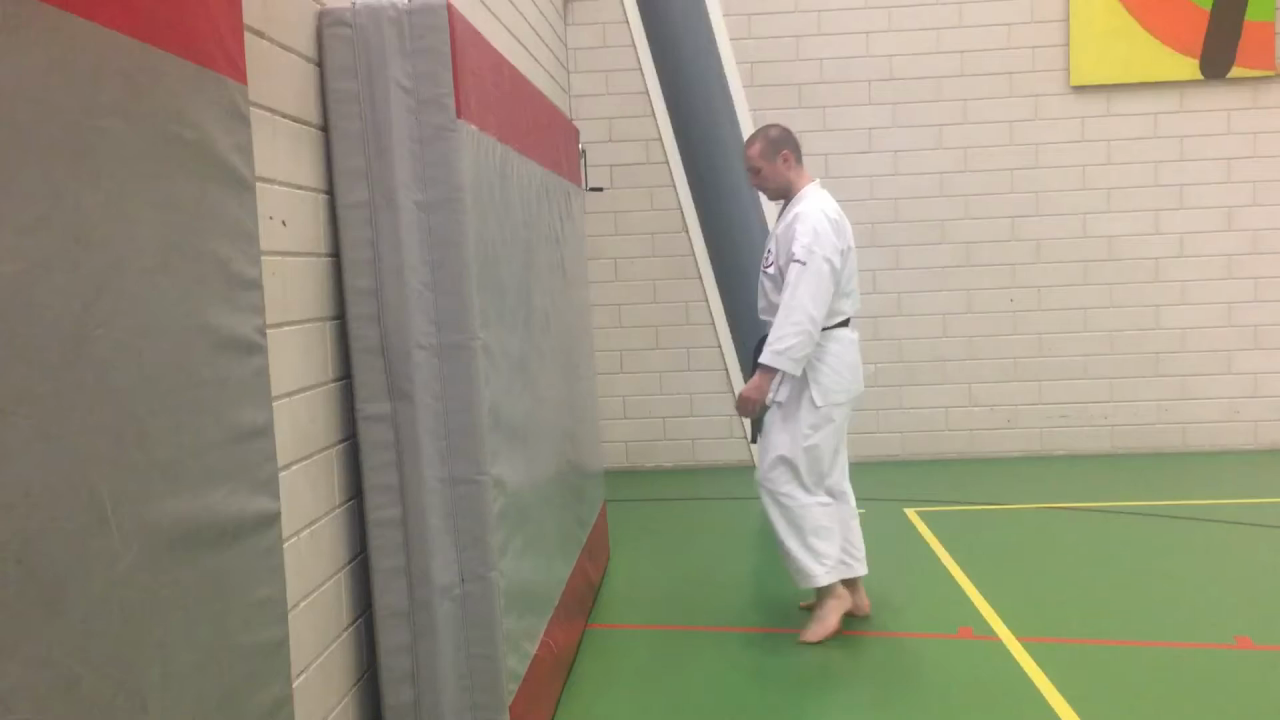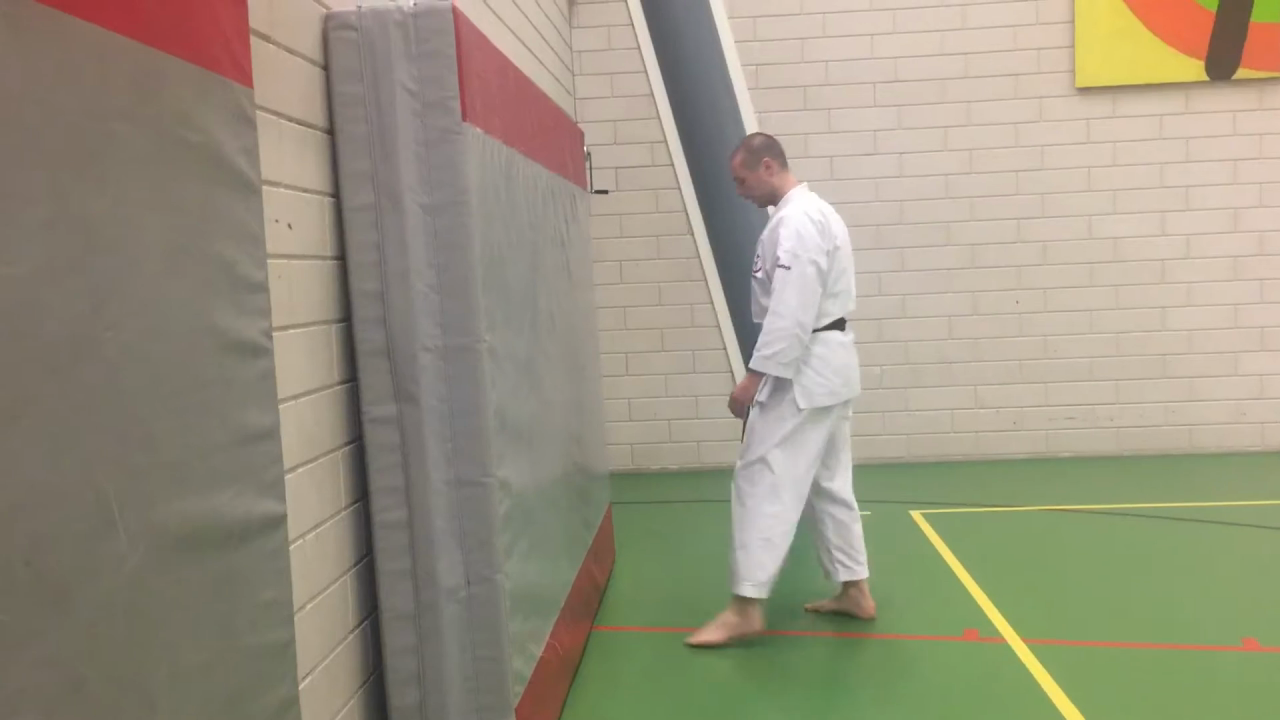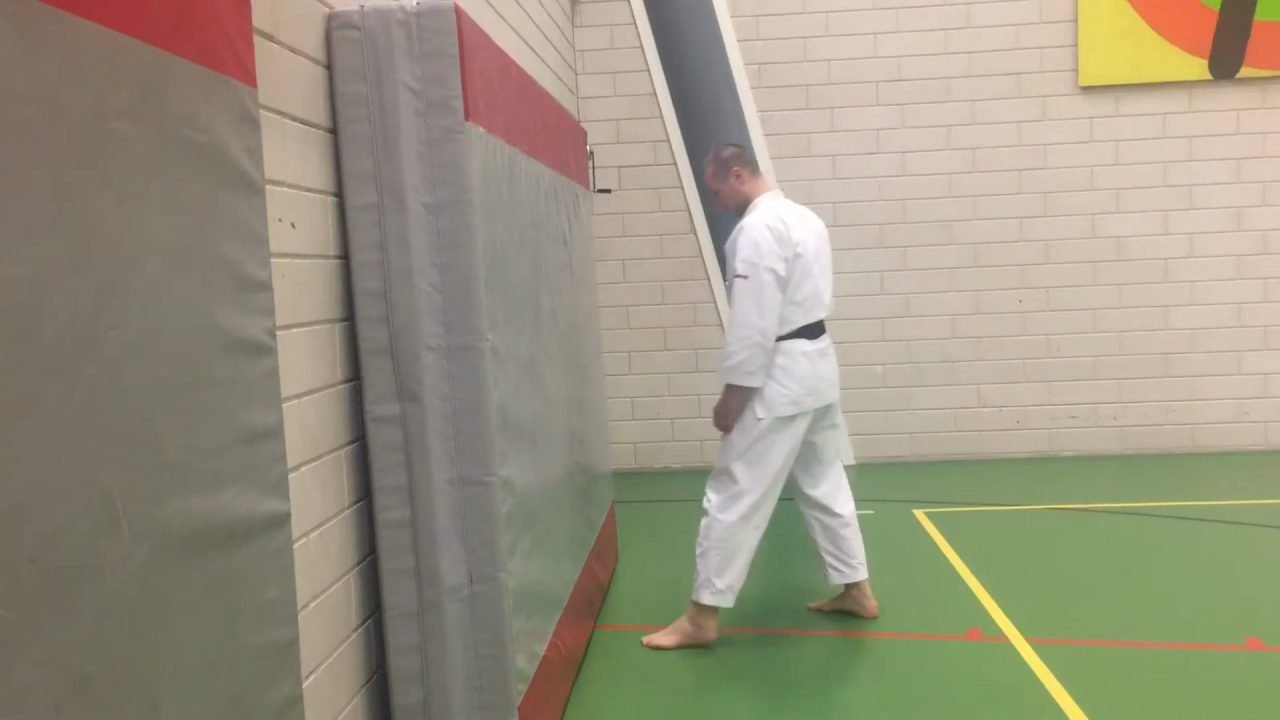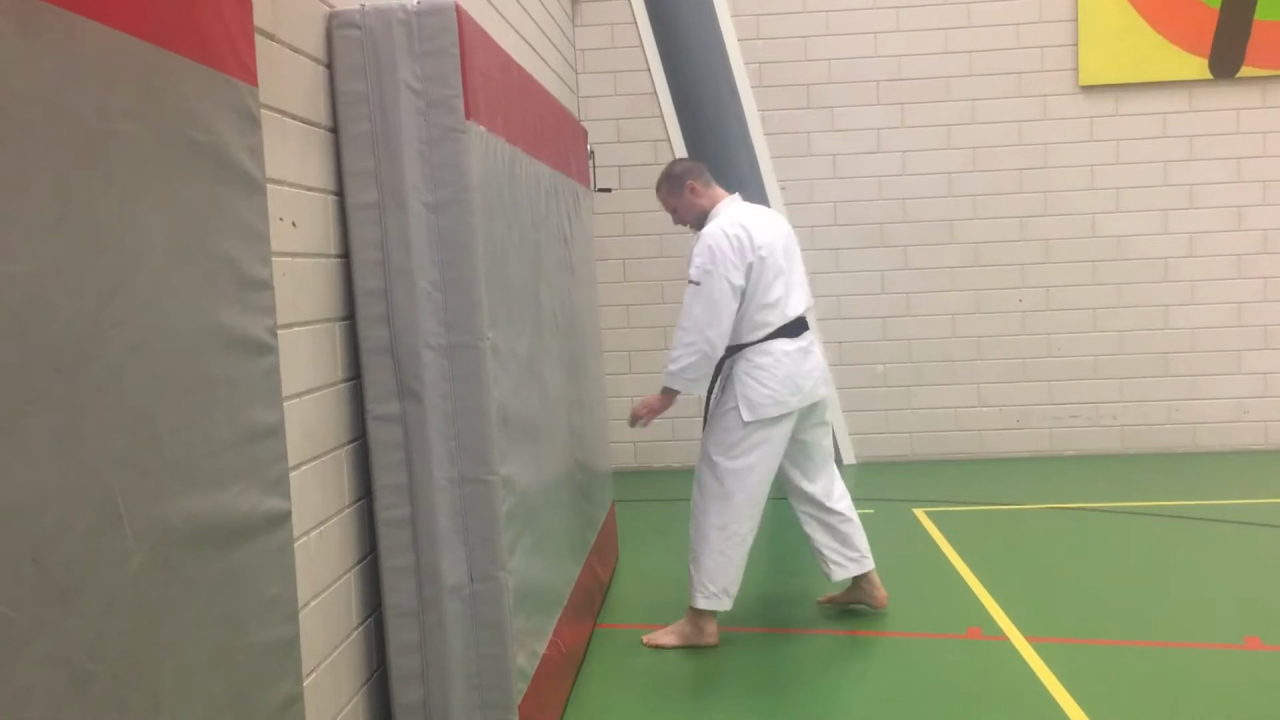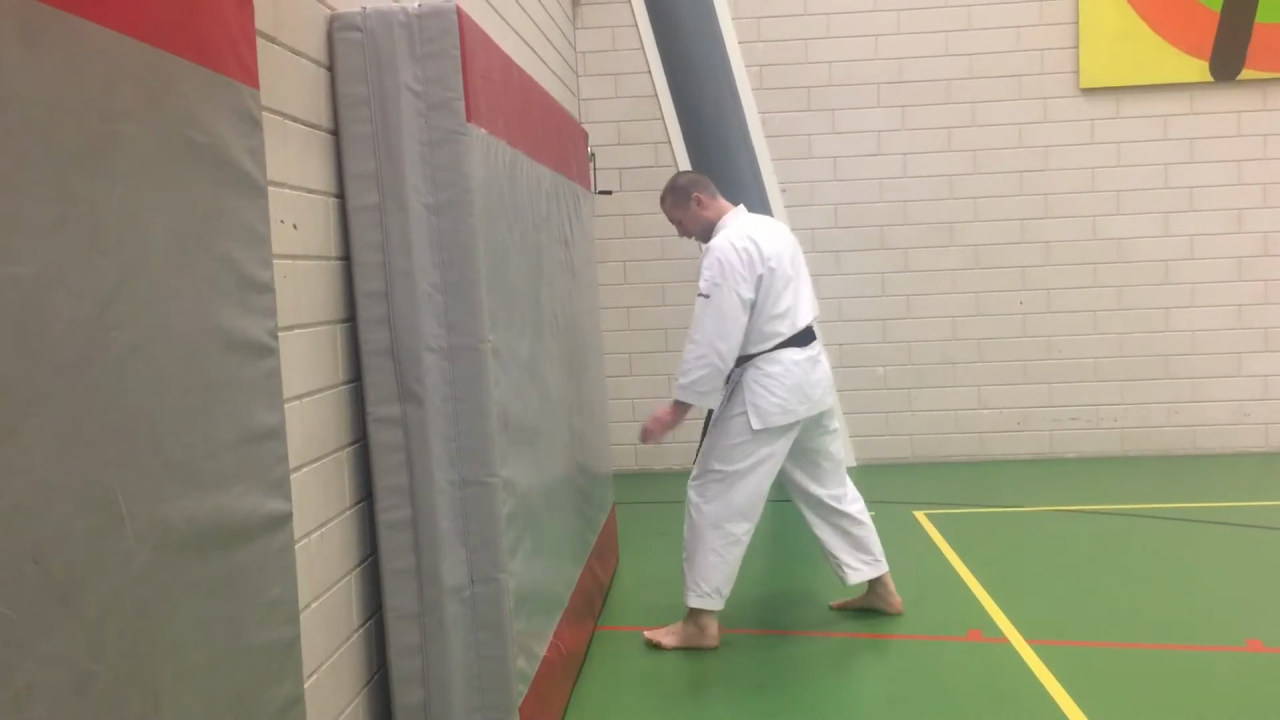
dt=0.2s
person 1, frame 1
left shoulder: (811, 218)
right shoulder: (808, 211)
left elbow: (803, 308)
left wrist: (763, 376)
right wrist: (772, 372)
left hip: (814, 366)
right hip: (819, 362)
left knee: (785, 477)
right knee: (826, 479)
left ankle: (830, 588)
right ankle: (851, 585)
person 1, frame 2
left shoulder: (794, 221)
right shoulder: (818, 212)
left elbow: (789, 314)
left wrist: (755, 377)
right wrist: (765, 374)
left hip: (808, 368)
right hip: (832, 361)
left knee: (764, 481)
right knee: (831, 482)
left ankle: (745, 606)
right ankle: (855, 591)
person 1, frame 3
left shoulder: (756, 230)
right shoulder: (802, 218)
left elbow: (751, 324)
left wrist: (733, 389)
left hip: (780, 376)
right hip: (816, 365)
left knee: (736, 492)
right knee: (823, 484)
left ankle: (703, 615)
right ankle: (856, 590)
person 1, frame 4
left shoulder: (718, 238)
right shoulder: (768, 219)
left elbow: (703, 328)
left wrist: (667, 394)
left hip: (761, 376)
right hip: (802, 362)
left knee: (724, 495)
right knee: (817, 480)
left ankle: (702, 618)
right ankle: (865, 580)
person 1, frame 5
left shoulder: (725, 250)
right shoulder: (772, 229)
left elbow: (713, 341)
left wrist: (678, 407)
left hip: (769, 384)
right hip: (809, 371)
left knee: (716, 497)
right knee: (828, 487)
left ankle: (701, 619)
right ankle: (880, 587)
